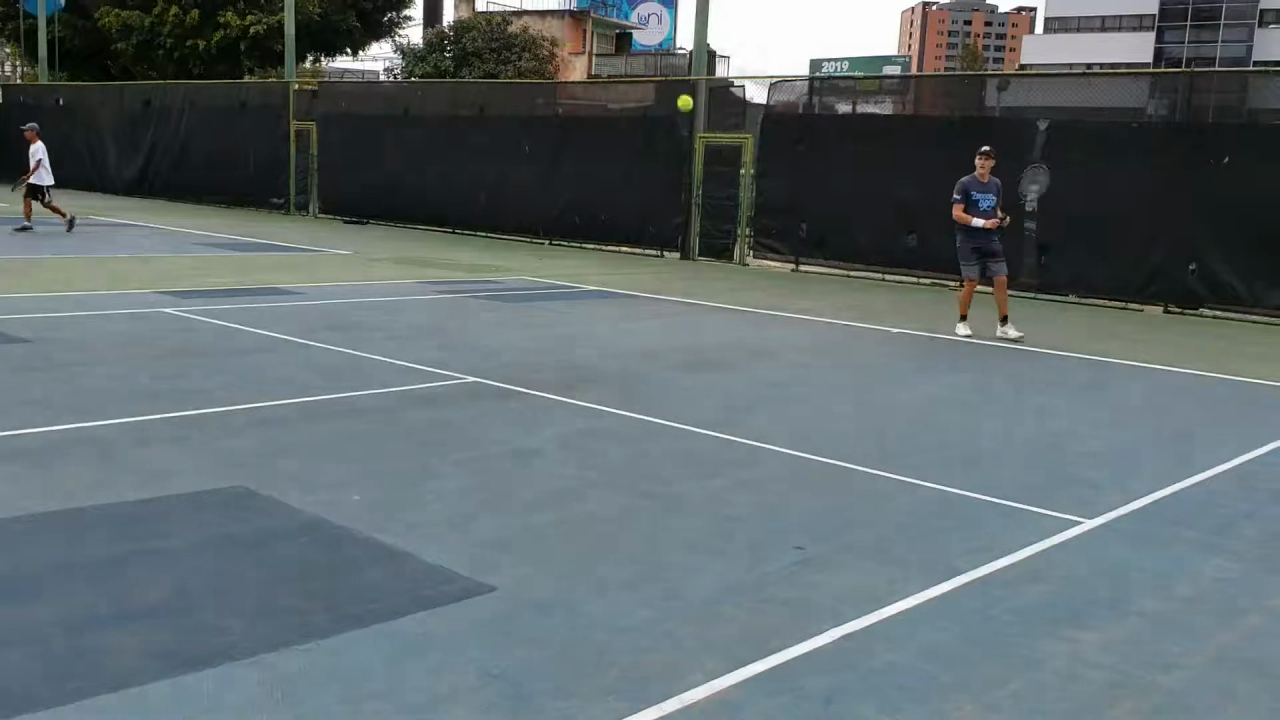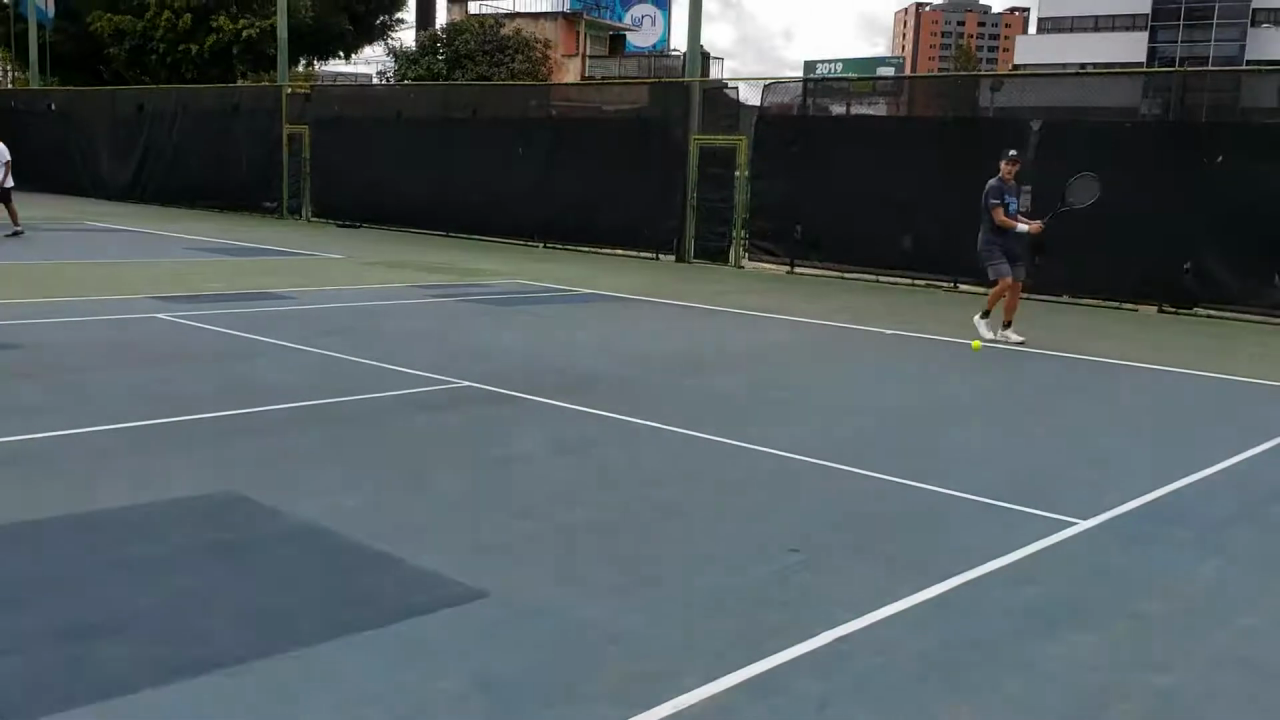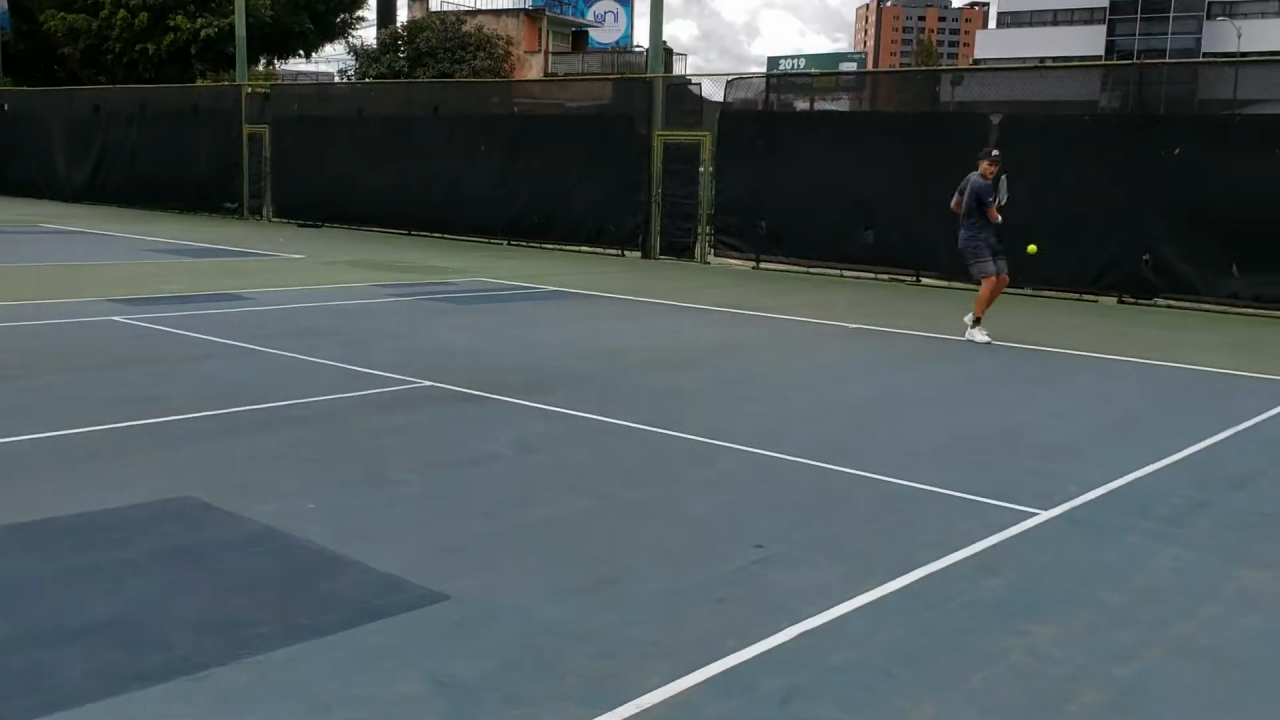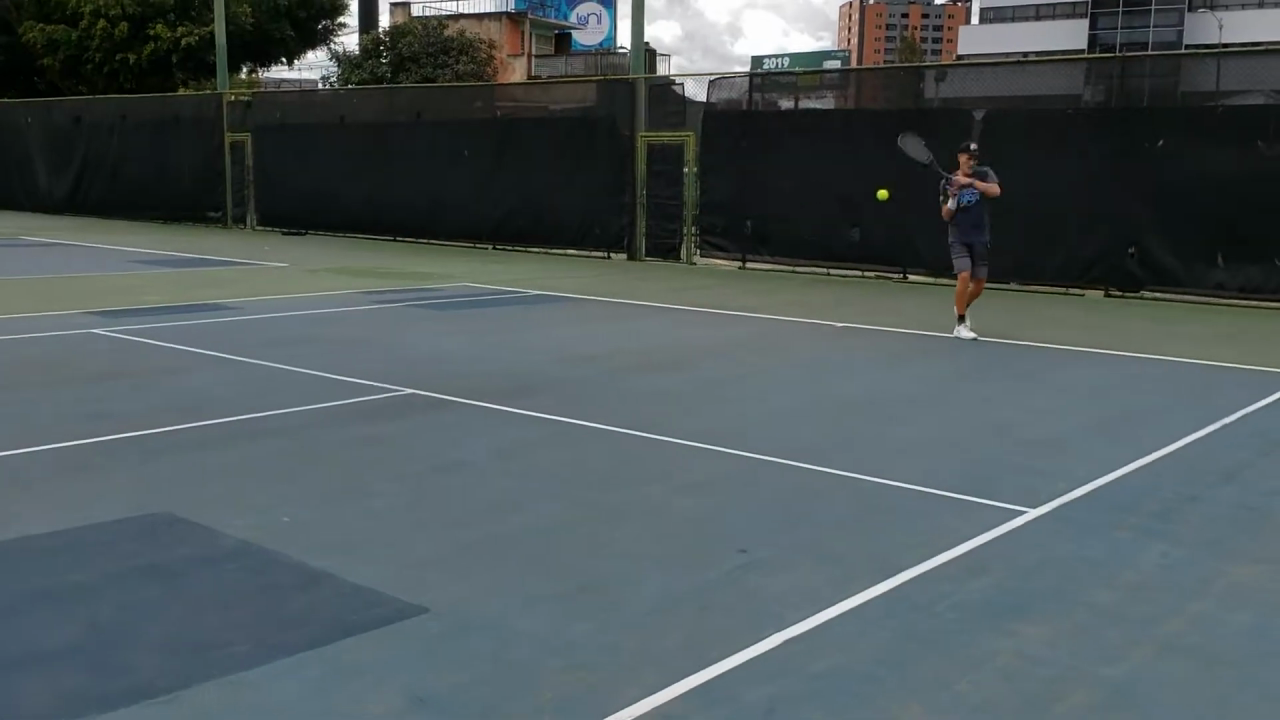
dt=0.3s
person 1, frame 1
left shoulder: (996, 184)
right shoulder: (964, 184)
right elbow: (957, 214)
left wrist: (1002, 218)
right wrist: (982, 223)
left hip: (991, 241)
right hip: (969, 242)
left knee: (1001, 281)
right knee: (971, 283)
left ankle: (1004, 326)
right ankle: (962, 322)
person 1, frame 2
left shoulder: (1012, 186)
right shoulder: (994, 187)
right elbow: (1000, 219)
left wrist: (1028, 222)
right wrist: (1027, 229)
left hip: (1011, 244)
right hip: (992, 244)
left knee: (1016, 286)
right knee: (1005, 283)
left ankle: (1006, 329)
right ankle: (983, 316)
person 1, frame 3
left shoulder: (971, 178)
right shoulder: (983, 186)
left elbow: (954, 205)
right elbow: (992, 217)
right wrist: (999, 218)
left hip: (986, 239)
right hip: (974, 241)
left knee: (1002, 280)
right knee: (989, 281)
left ankle: (974, 317)
right ankle: (974, 328)
person 1, frame 4
left shoulder: (985, 173)
right shoulder: (948, 182)
left elbow: (996, 191)
right elbow: (946, 216)
left wrist: (972, 182)
right wrist: (952, 199)
left hip: (980, 238)
right hip: (958, 238)
left knee: (979, 282)
right knee: (964, 277)
left ankle: (961, 308)
right ankle: (961, 325)
